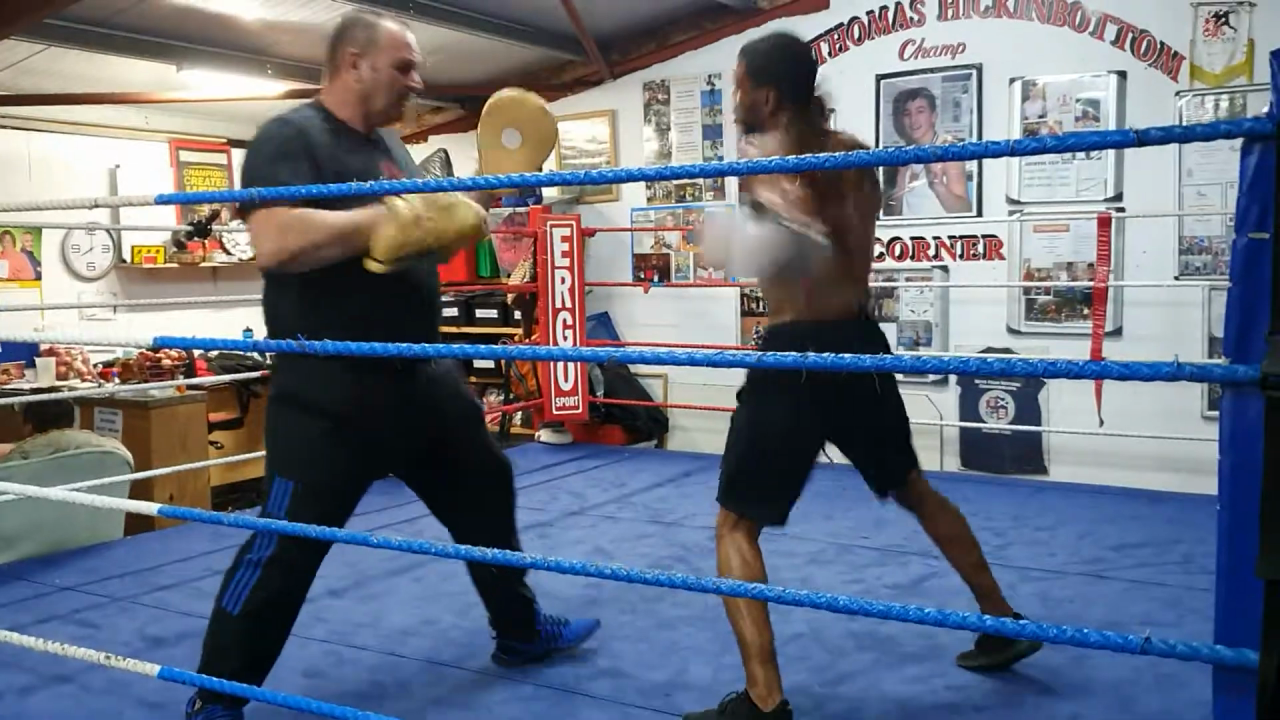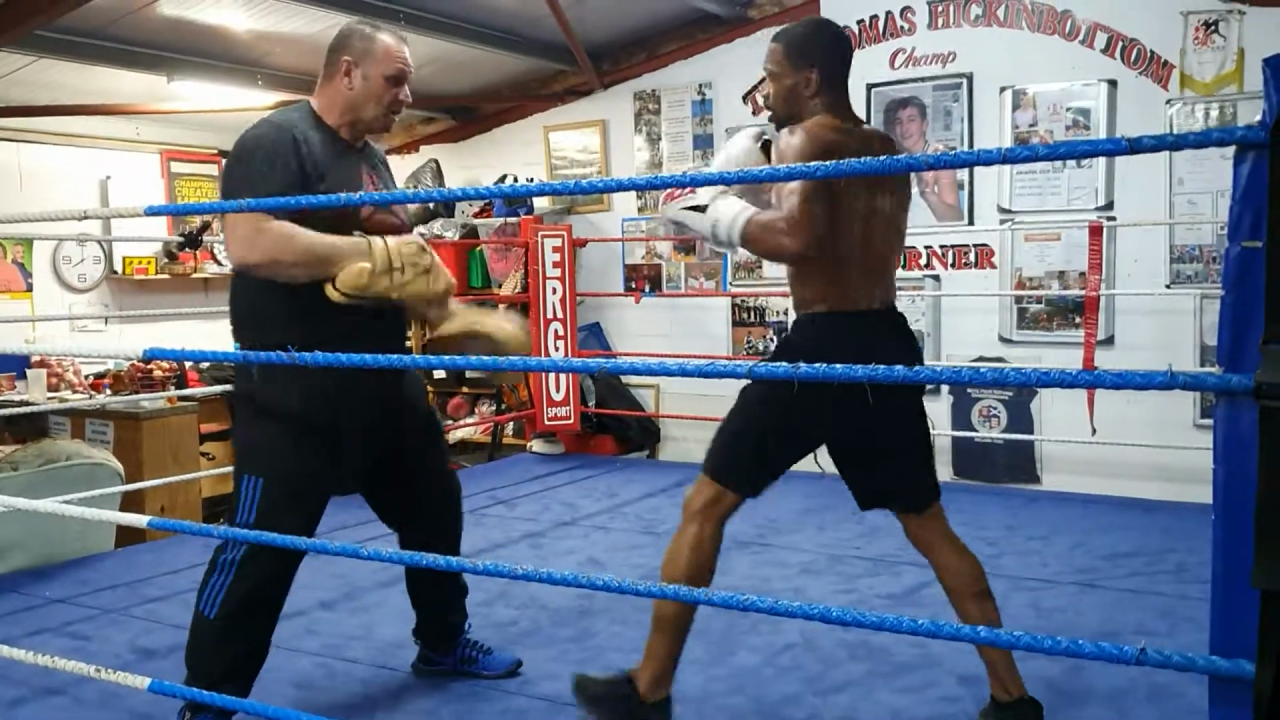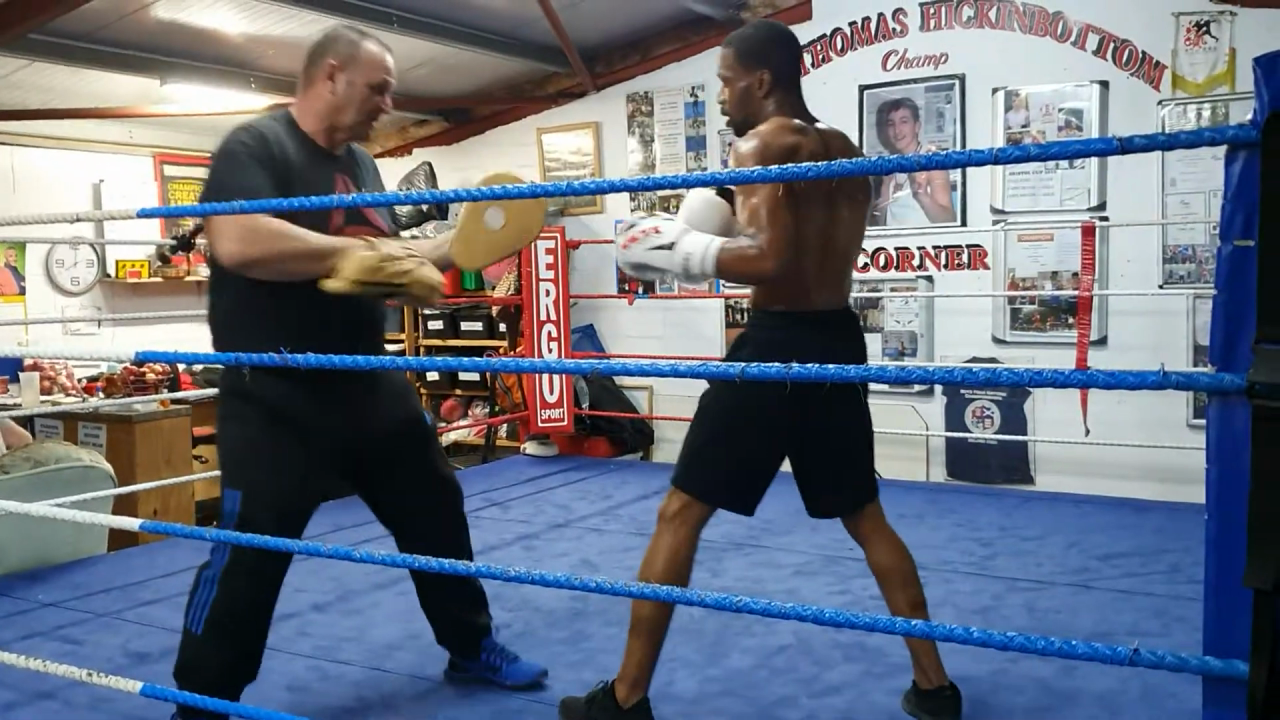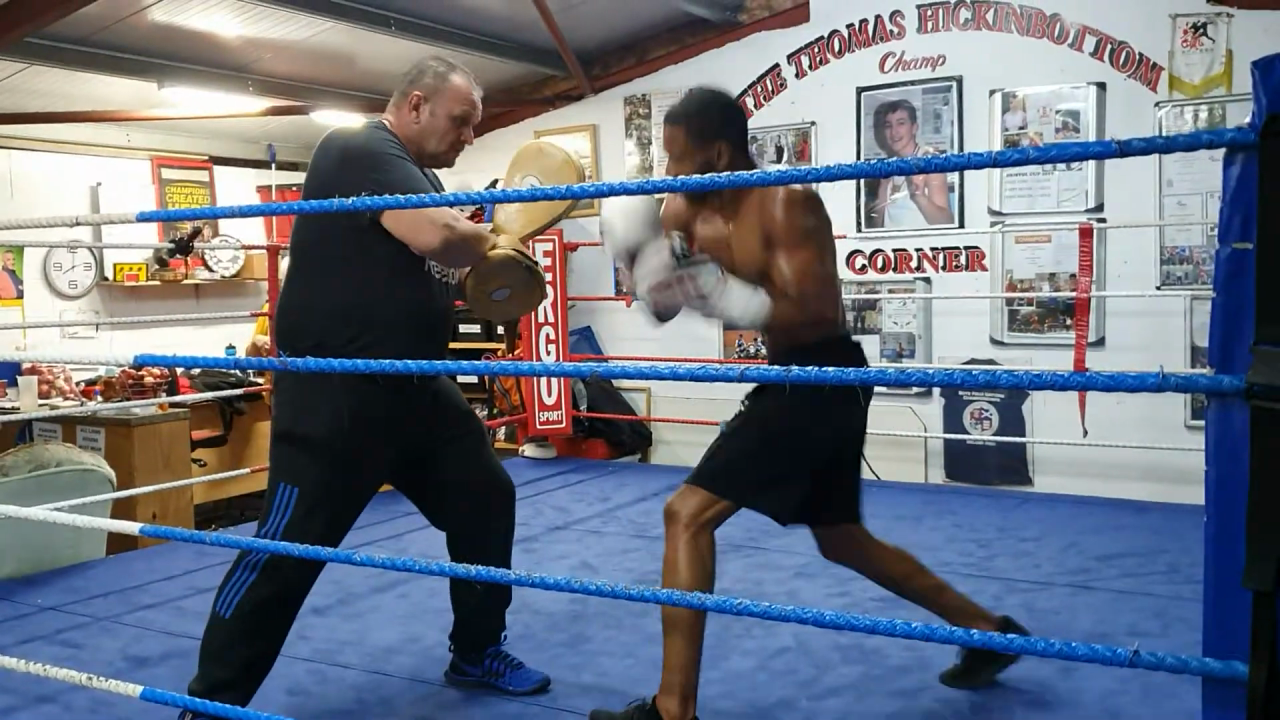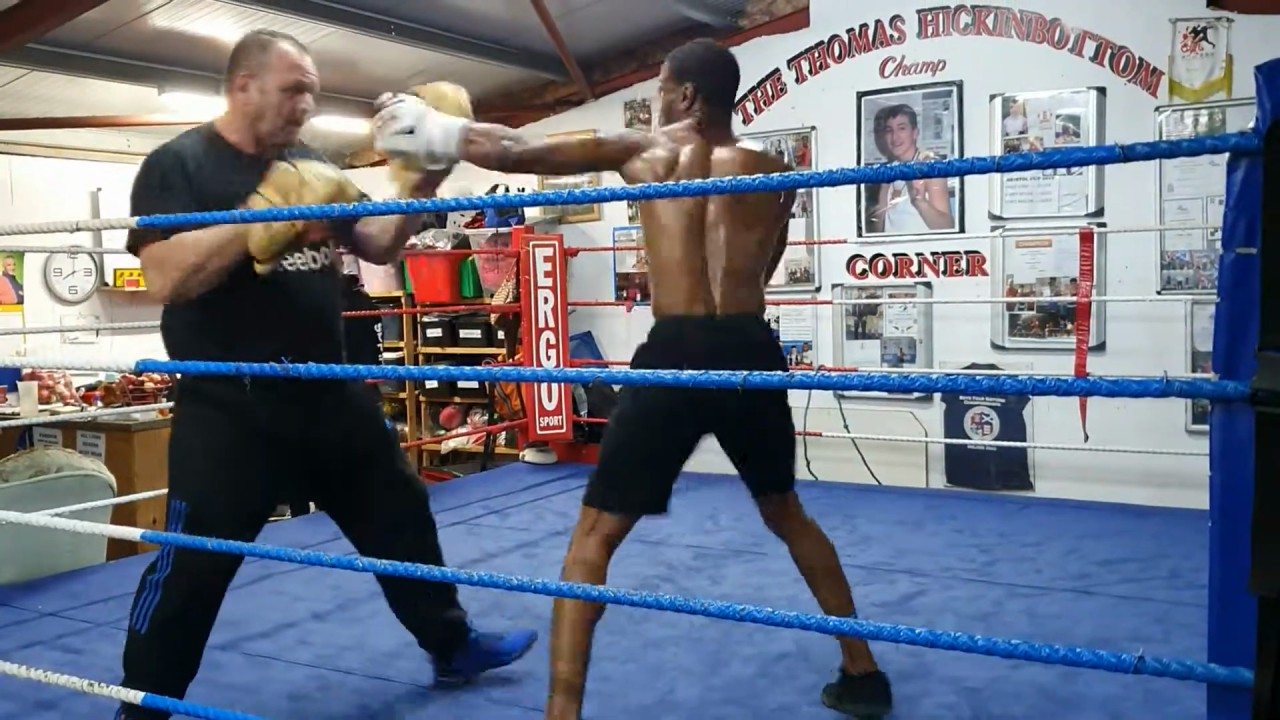
dt=0.7s
person 1, frame 1
left shoulder: (390, 150)
right shoulder: (291, 137)
left elbow: (431, 244)
right elbow: (275, 242)
left wrist: (474, 211)
right wrist: (397, 218)
left hip: (414, 373)
right hip: (324, 385)
left knee: (484, 487)
right knee: (288, 542)
left ankle: (520, 628)
person 1, frame 2
left shoulder: (371, 157)
right shoulder: (278, 139)
right elbow: (249, 245)
left wrist: (453, 318)
right wrist: (372, 256)
left hip: (381, 380)
right hip: (296, 388)
left knee: (434, 508)
right knee: (263, 545)
left ankle: (443, 642)
person 1, frame 3
left shoulder: (356, 164)
right shoulder: (255, 145)
right elbow: (238, 241)
left wrist: (449, 245)
right wrist: (352, 255)
left hip: (366, 385)
right hip: (274, 396)
left knee: (437, 509)
right knee: (251, 552)
left ankle: (470, 647)
person 1, frame 4
left shoulder: (419, 172)
right shoulder: (359, 151)
left elbow: (443, 269)
right elbow: (436, 235)
left wrist: (508, 240)
right wrist: (489, 242)
left hip: (416, 388)
right hip: (335, 393)
left knee: (487, 502)
right knee: (290, 548)
left ankle: (477, 652)
person 1, frame 5
left shoulder: (307, 162)
right shoulder: (179, 165)
left elbow: (372, 243)
right elbow: (167, 275)
left wrist: (425, 184)
right wrist: (270, 217)
left hip: (327, 390)
right hip: (232, 403)
left knee: (398, 511)
right knee: (193, 559)
left ankle: (452, 644)
person 2, frame 1
left shoulder: (774, 158)
right shoulder: (849, 155)
left elbow: (796, 240)
left hip: (796, 357)
right hip: (855, 344)
left knee: (734, 527)
right knee: (911, 492)
right ankle: (1003, 625)
person 2, frame 2
left shoulder: (807, 138)
right shoulder: (887, 150)
left elbow: (797, 241)
left wrist: (719, 213)
right wrist: (773, 190)
left hip: (823, 346)
right hip: (885, 344)
left knee: (704, 507)
right knee: (930, 527)
person 2, frame 3
left shoulder: (760, 146)
right shoulder: (844, 151)
left elbow: (771, 261)
left wrist: (677, 247)
right wrist: (728, 230)
left hip: (777, 346)
right hip: (838, 342)
left knee: (681, 513)
right knee: (864, 516)
person 2, frame 4
left shoulder: (785, 203)
right shoulder: (686, 207)
left elbow: (812, 311)
right elbow: (659, 300)
left wrist: (717, 294)
right wrist: (655, 263)
left hip: (815, 373)
right hip: (807, 376)
left knee: (689, 517)
right knee: (841, 536)
right ankle: (986, 629)
person 2, frame 5
left shoulder: (653, 146)
right shoulder: (770, 172)
left elbow: (526, 154)
right elbow: (754, 266)
left wrist: (435, 128)
left hip: (679, 359)
right hip: (754, 352)
left knee: (596, 534)
right knee: (786, 516)
